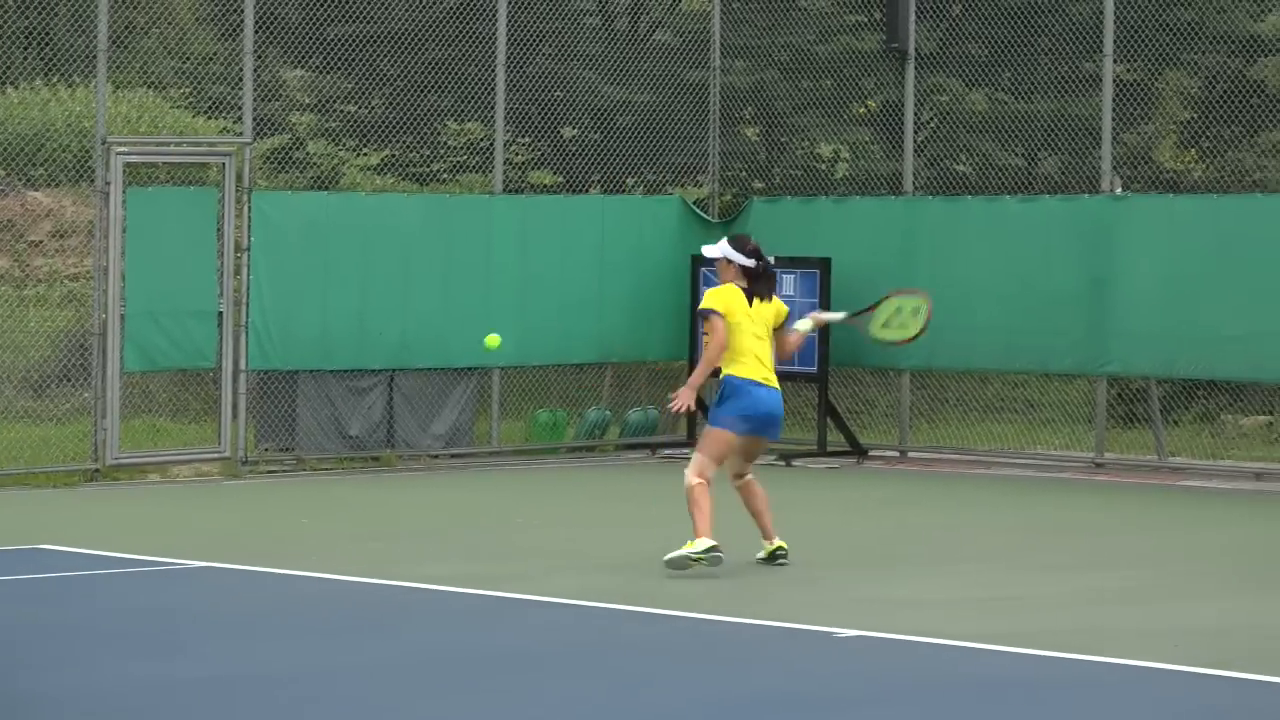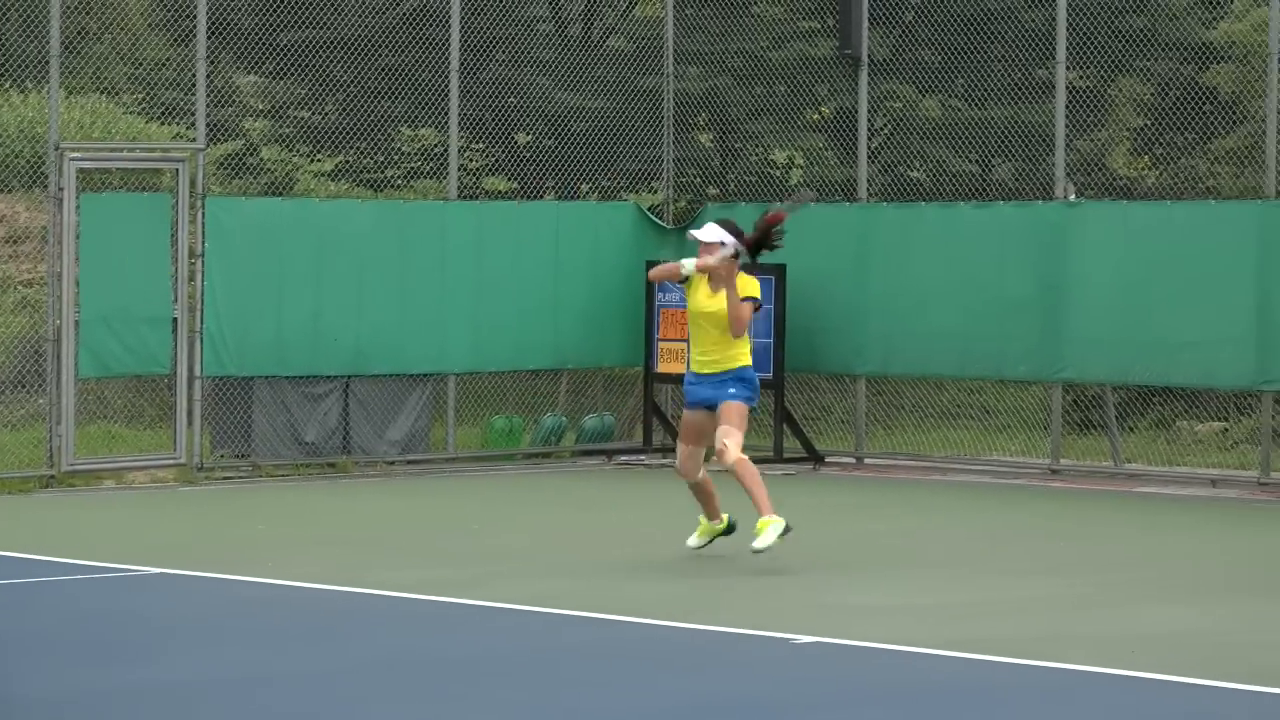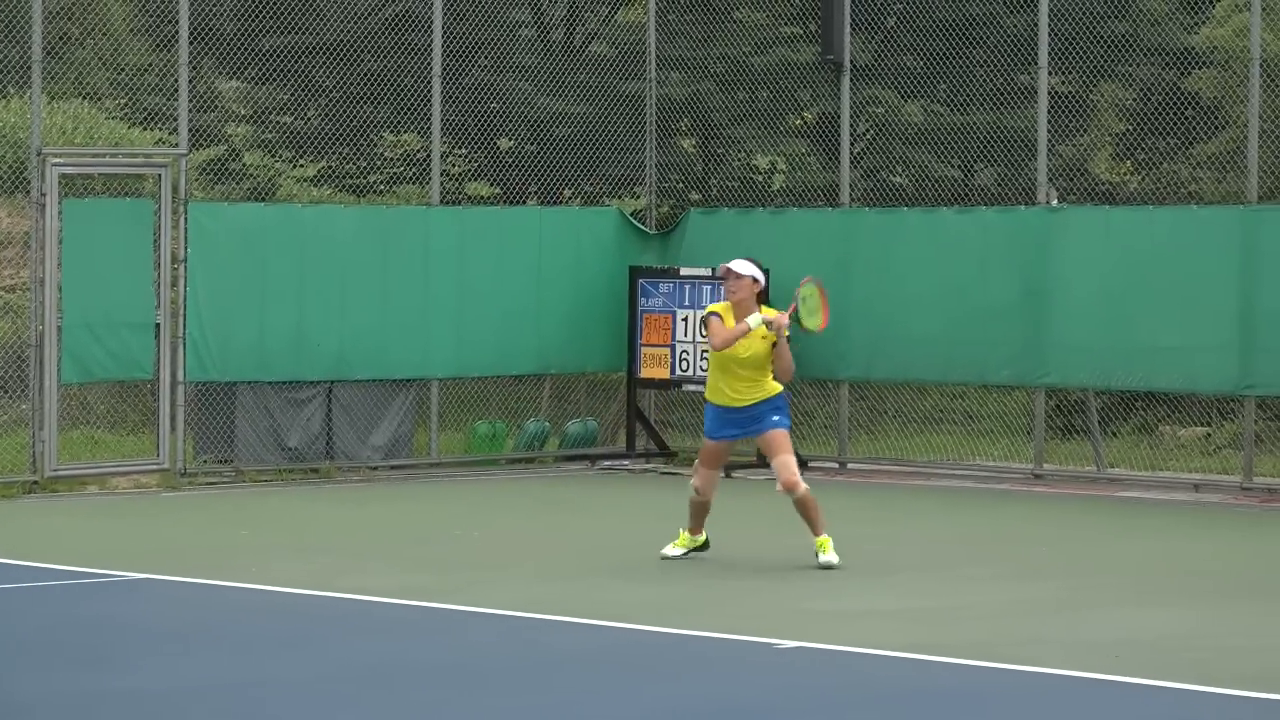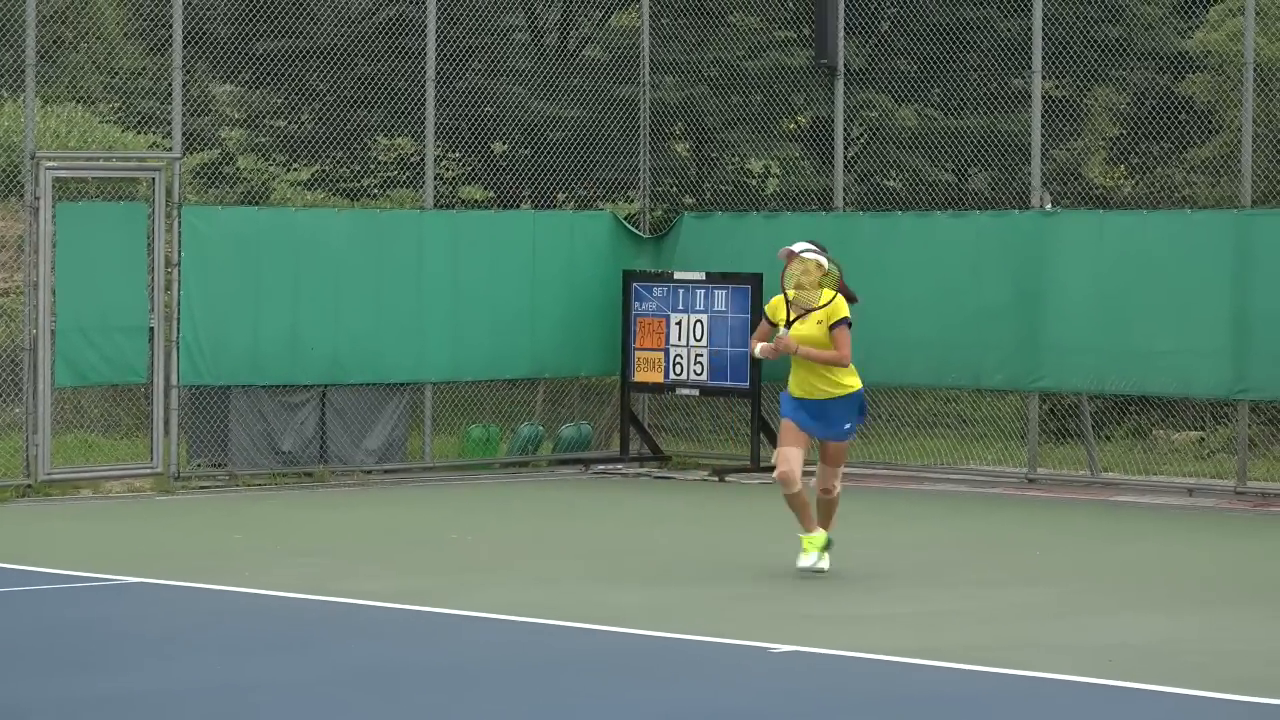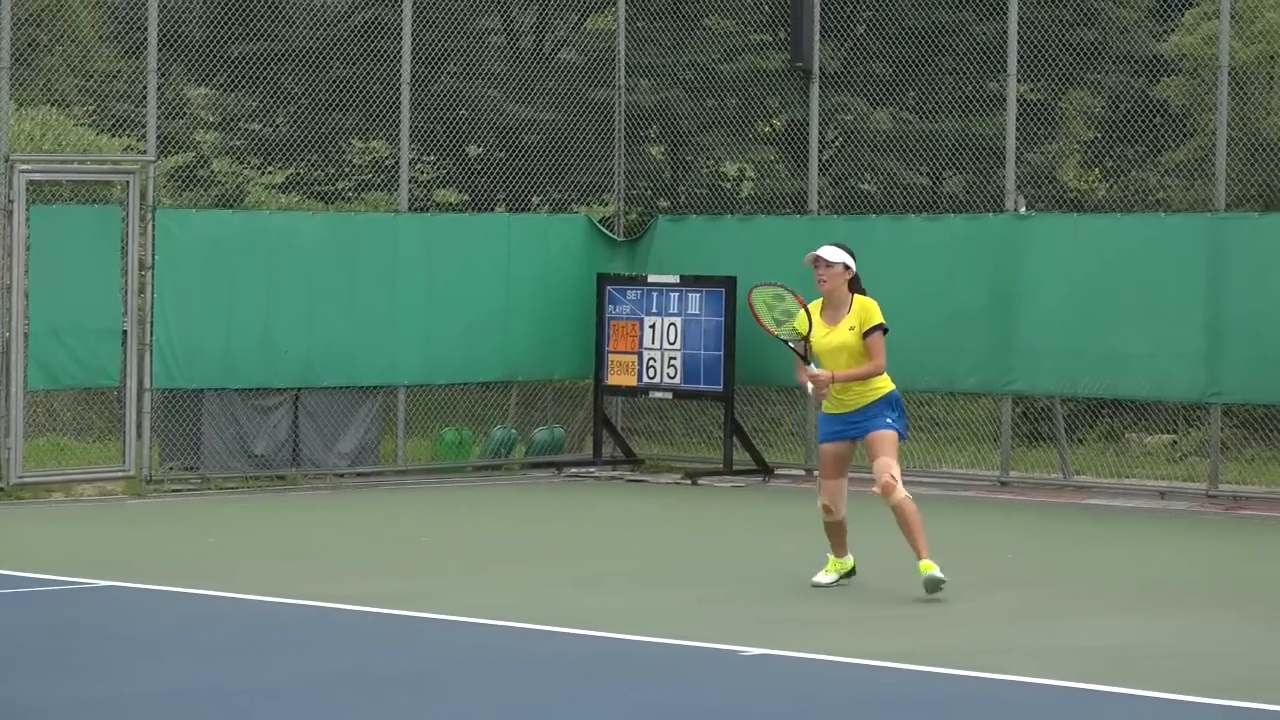
dt=0.3s
person 1, frame 1
left shoulder: (713, 298)
right shoulder: (770, 303)
left elbow: (714, 349)
right elbow: (790, 350)
left wrist: (690, 387)
right wrist: (804, 326)
left hip: (740, 395)
right hip: (767, 400)
left knee: (695, 475)
right knee: (740, 475)
left ankle: (702, 541)
right ankle: (774, 545)
person 1, frame 2
left shoulder: (748, 285)
right shoulder: (695, 273)
left elbow: (738, 330)
right elbow: (654, 276)
left wrist: (730, 285)
right wrist: (690, 265)
left hip: (734, 377)
right hip: (699, 379)
left knee: (727, 450)
right knee: (686, 466)
left ankle: (772, 520)
right ankle: (716, 521)
person 1, frame 3
left shoulder: (777, 319)
right shoulder: (717, 313)
left elbow: (784, 375)
right elbow: (717, 342)
left wrist: (778, 337)
right wrist: (753, 320)
left hip: (767, 406)
right hip: (722, 409)
left knee: (791, 481)
right knee: (702, 485)
left ankle: (821, 540)
right ankle: (695, 536)
person 1, frame 4
left shoulder: (834, 303)
right shoulder: (778, 304)
left elbow: (843, 358)
right elbow: (754, 344)
left wrist: (796, 348)
right wrist: (767, 349)
left hip: (839, 400)
right hip: (799, 399)
left knee: (826, 486)
right knee: (786, 473)
left ankle: (821, 536)
right ankle: (811, 536)
person 1, frame 5
left shoulder: (866, 308)
right shoulder: (807, 316)
left elbow: (878, 363)
right elbow: (803, 370)
left wrist: (833, 377)
right wrist: (814, 385)
left hip: (878, 405)
right hip: (834, 413)
left knee: (889, 482)
right knee: (829, 503)
left ankle: (926, 566)
right ankle: (841, 561)
